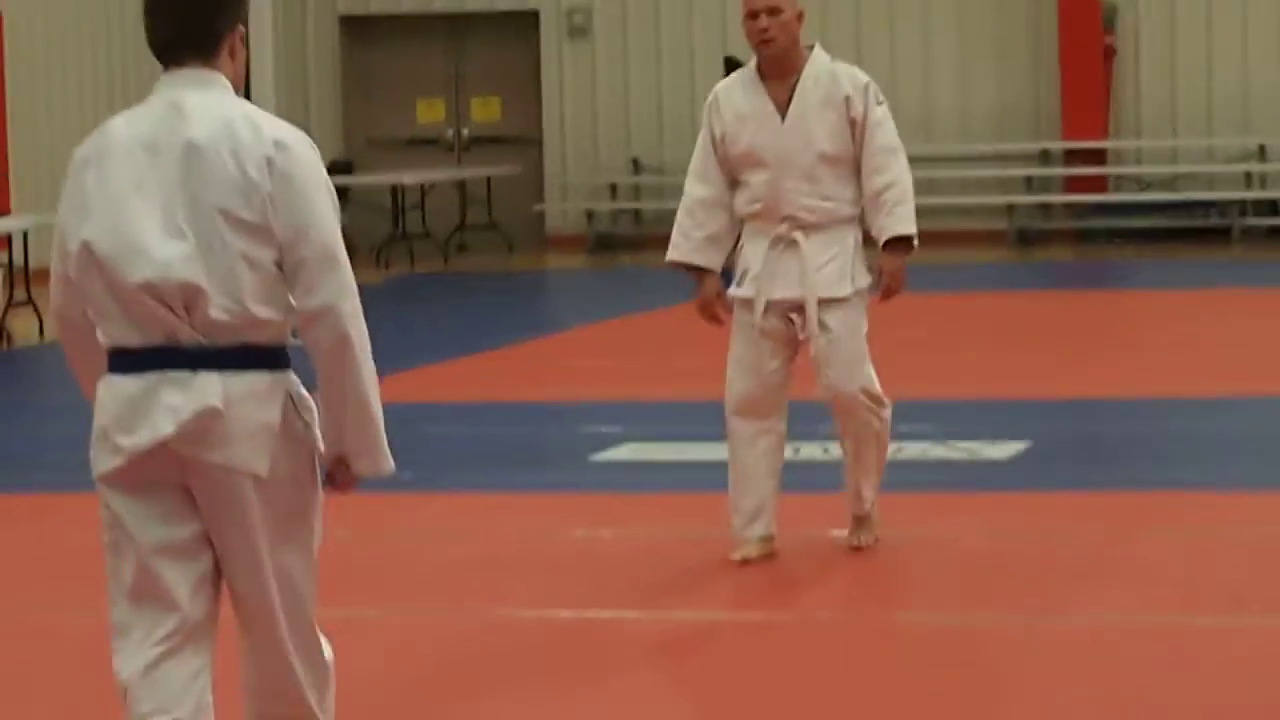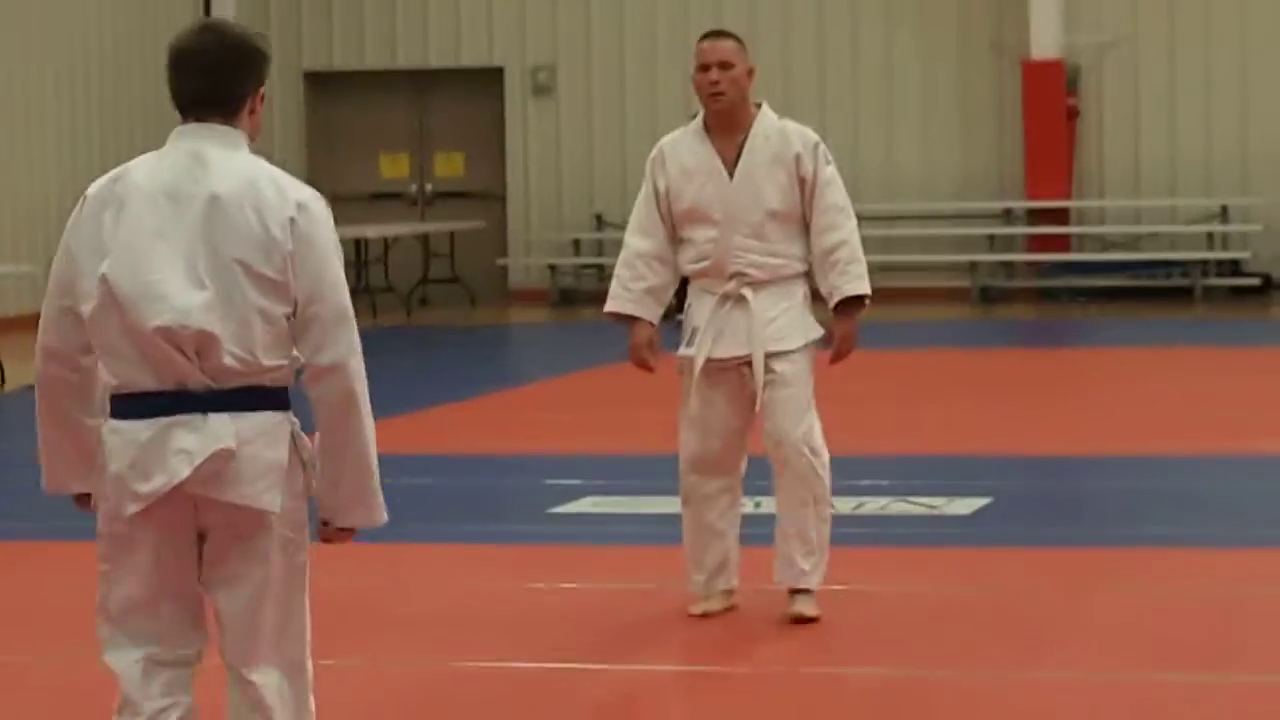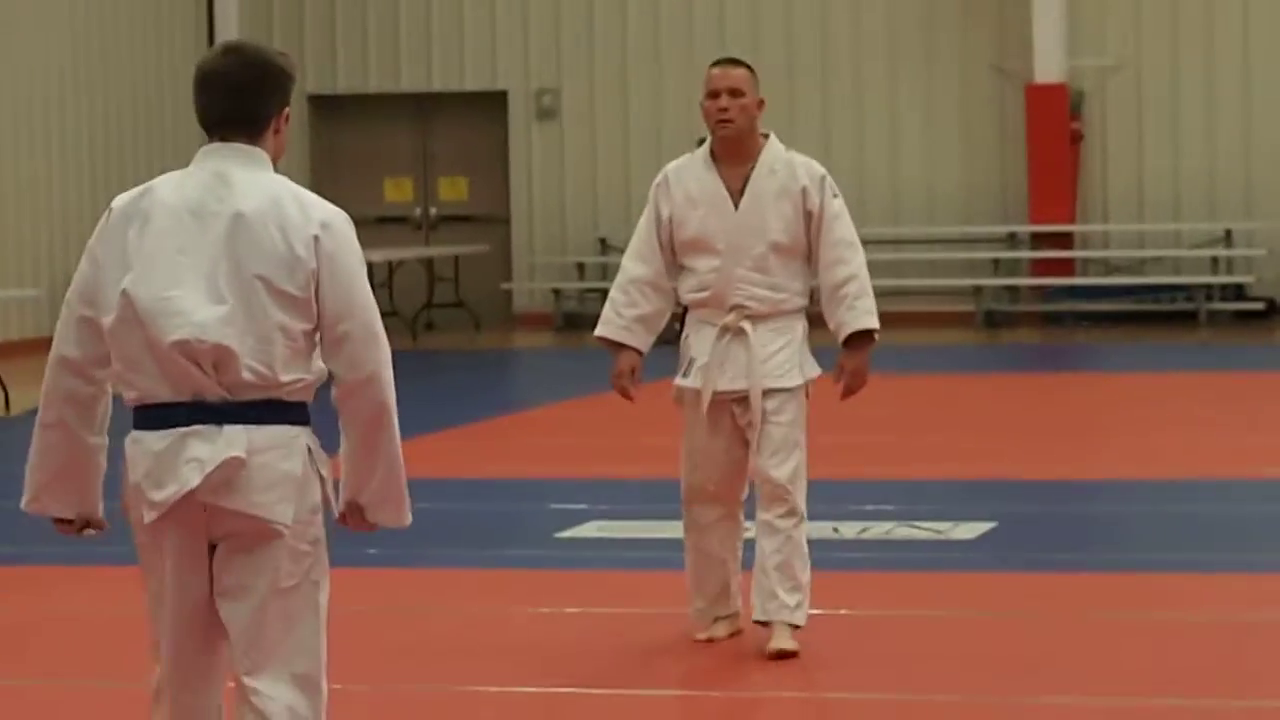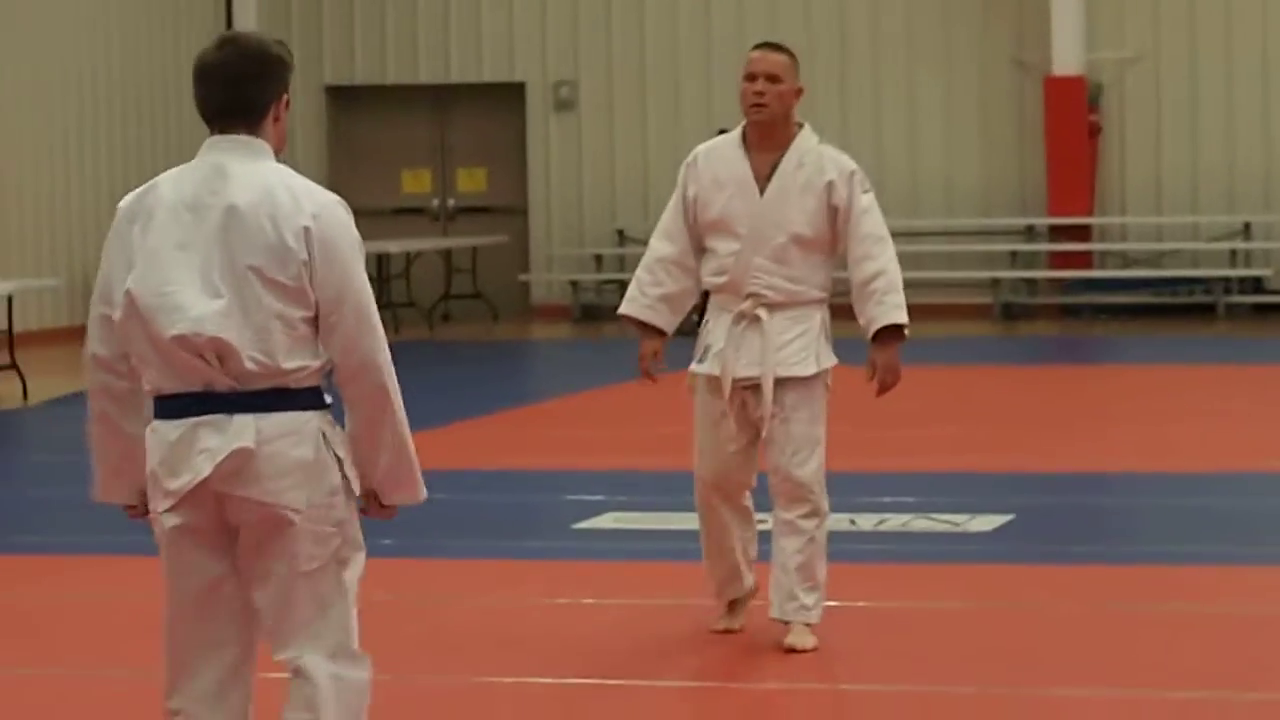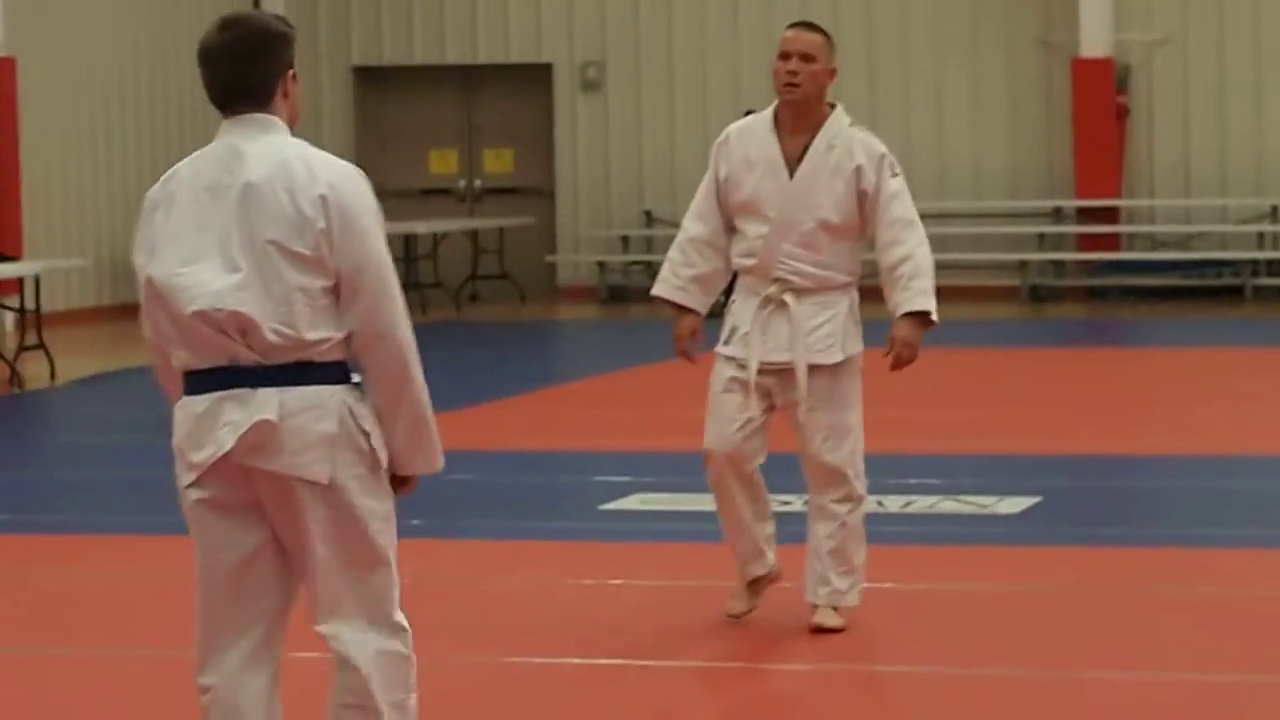
dt=0.2s
person 1, frame 1
left shoulder: (99, 151)
right shoulder: (273, 144)
left elbow: (72, 310)
right elbow: (327, 304)
right wrist: (354, 437)
left hip: (133, 407)
right hip: (245, 403)
left knee: (156, 634)
right knee: (280, 627)
person 1, frame 2
left shoulder: (107, 196)
right shoulder: (290, 201)
left elbow: (62, 350)
right elbow: (333, 359)
left wrist: (76, 464)
right wrist: (347, 492)
left hip: (139, 448)
right hip: (251, 447)
left knee: (146, 649)
right knee: (267, 659)
person 1, frame 3
left shoulder: (131, 212)
right shoulder: (313, 220)
left elbow: (76, 360)
right elbow: (363, 369)
left wrist: (66, 483)
right wrist: (374, 487)
left hip: (163, 457)
right hip: (269, 462)
person 1, frame 4
left shoulder: (139, 208)
right shoulder: (309, 208)
left elbow: (108, 357)
right elbow: (360, 355)
left wrist: (123, 472)
right wrist: (387, 471)
left hip: (182, 450)
right hip: (286, 447)
left knee: (201, 660)
right knee: (323, 651)
person 1, frame 5
left shoulder: (167, 193)
right shoulder: (328, 179)
left elbow: (163, 339)
right elbow: (380, 325)
right wrist: (406, 442)
left hip: (209, 428)
right hip: (314, 421)
left knee: (232, 636)
right knee: (363, 620)
person 2, frame 1
left shoulder: (850, 87)
right shoulder: (725, 99)
left elbow: (885, 171)
right elbow: (707, 191)
left wrist: (893, 250)
right wrist: (704, 271)
left hip: (832, 261)
right hip: (760, 265)
left knee: (852, 393)
right knee: (750, 401)
left ankle: (863, 509)
right ankle: (754, 530)
person 2, frame 2
left shoulder: (798, 145)
right shoulder: (670, 155)
left elbow: (834, 231)
right elbow: (648, 244)
left wrist: (846, 308)
right wrist: (640, 319)
left hip: (781, 317)
right hip: (708, 320)
left knee: (797, 450)
right knee: (707, 460)
left ankle: (801, 583)
right ankle: (714, 583)
person 2, frame 3
left shoulder: (804, 178)
right shoulder: (674, 182)
left elbow: (841, 263)
right elbow: (645, 270)
left wrist: (856, 342)
right wrist: (626, 344)
left hip: (777, 351)
right hip: (707, 351)
left knee: (779, 487)
right knee: (706, 491)
left ankle: (781, 618)
right ankle: (717, 609)
person 2, frame 4
left shoulder: (833, 170)
right shoulder: (705, 163)
left elbow: (873, 256)
right elbow: (673, 251)
left wrist: (886, 336)
right wrist: (652, 325)
left hip: (795, 342)
right hip: (723, 338)
left knee: (797, 483)
right knee: (716, 476)
left ankle: (799, 612)
right ankle: (735, 588)
person 2, frame 5
left shoulder: (864, 153)
right shoulder: (736, 143)
left elbow: (902, 240)
right elbow: (705, 231)
left wrist: (910, 317)
right wrist: (688, 305)
left hip: (824, 325)
right hip: (750, 320)
left knee: (833, 466)
right knee: (726, 451)
left ankle: (831, 595)
right ankle: (757, 566)
